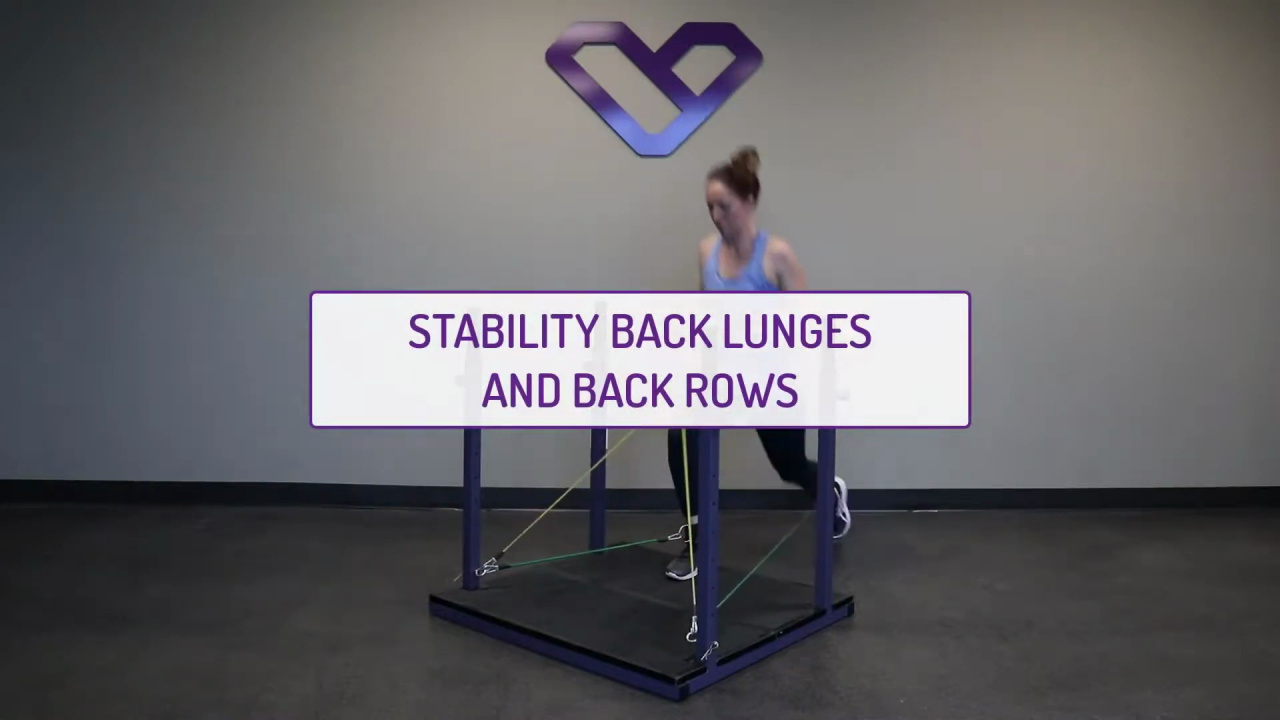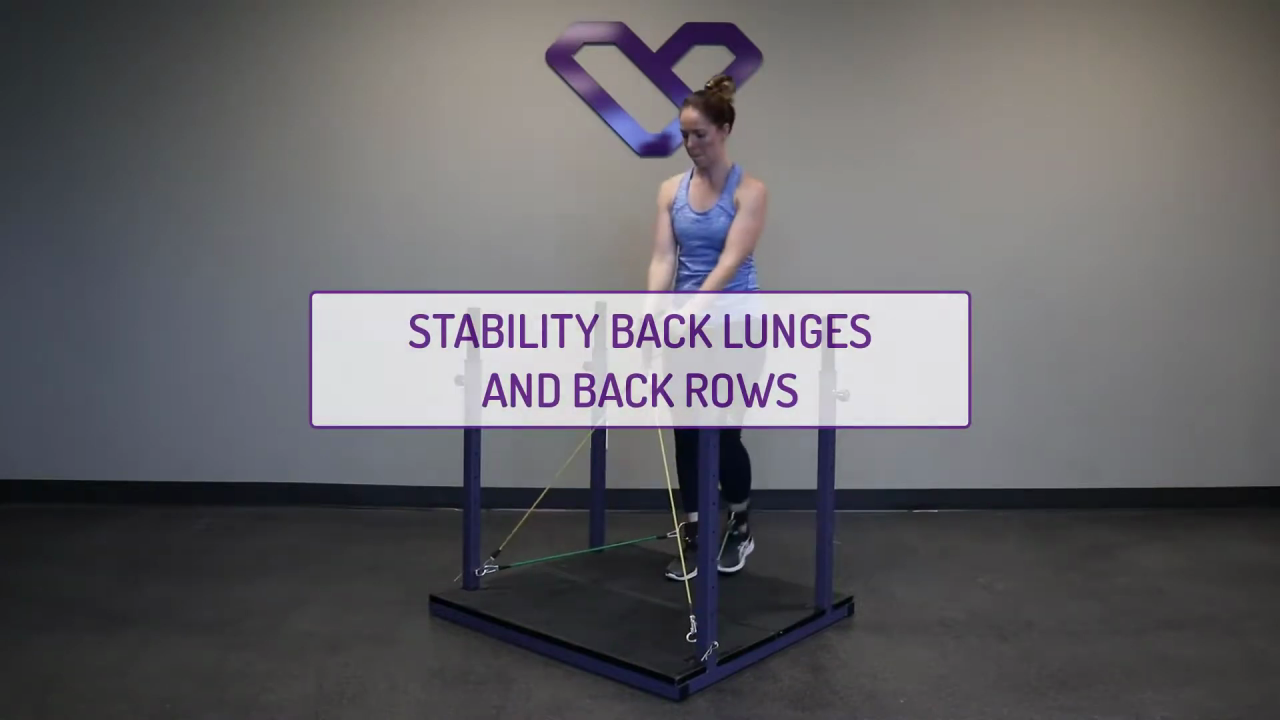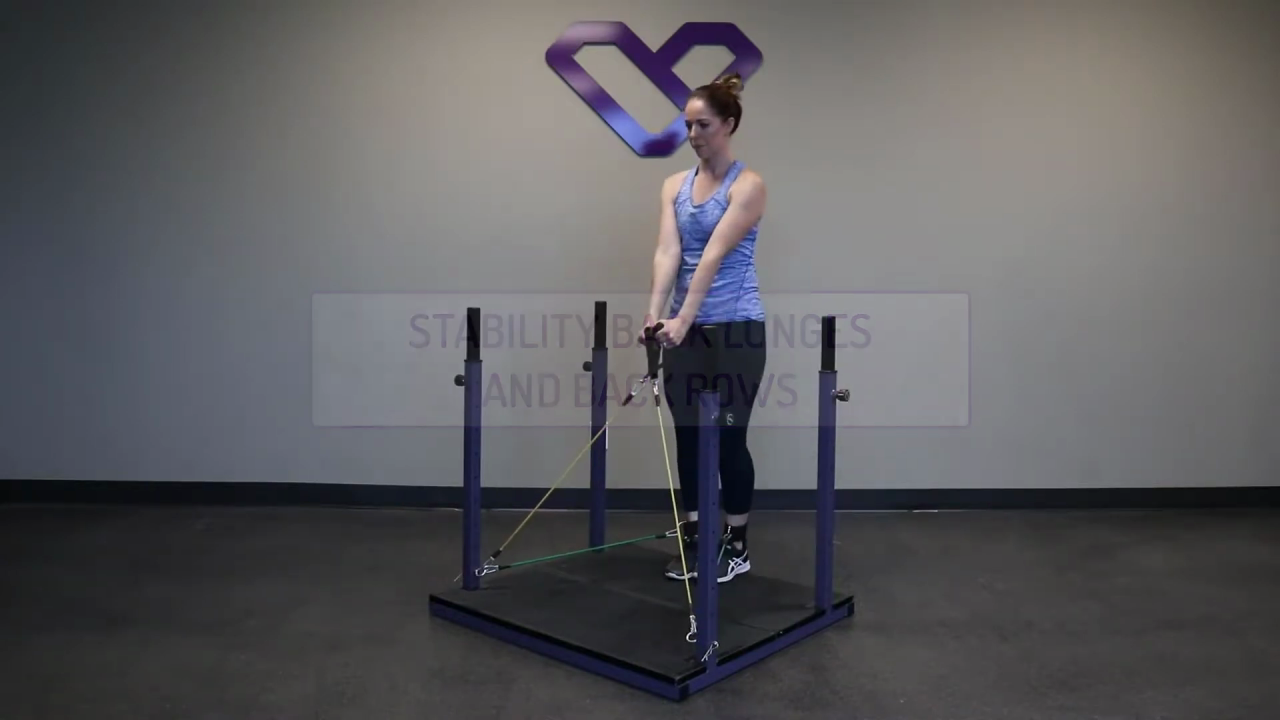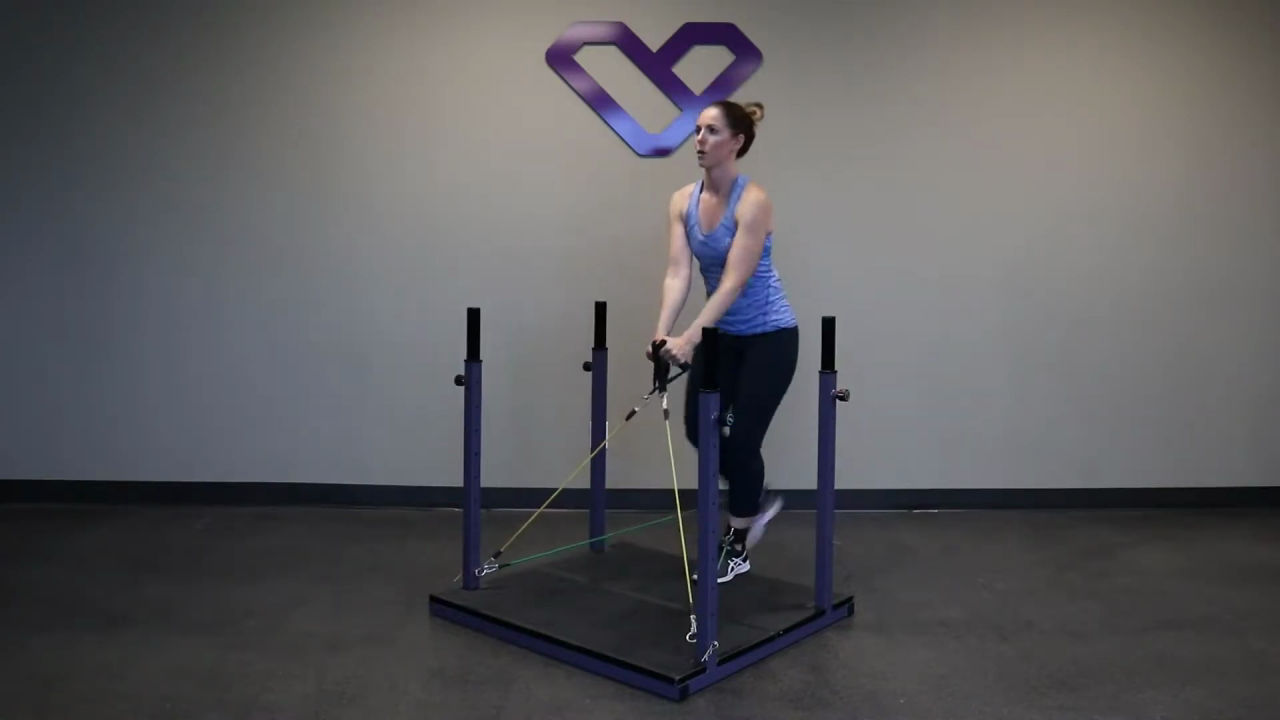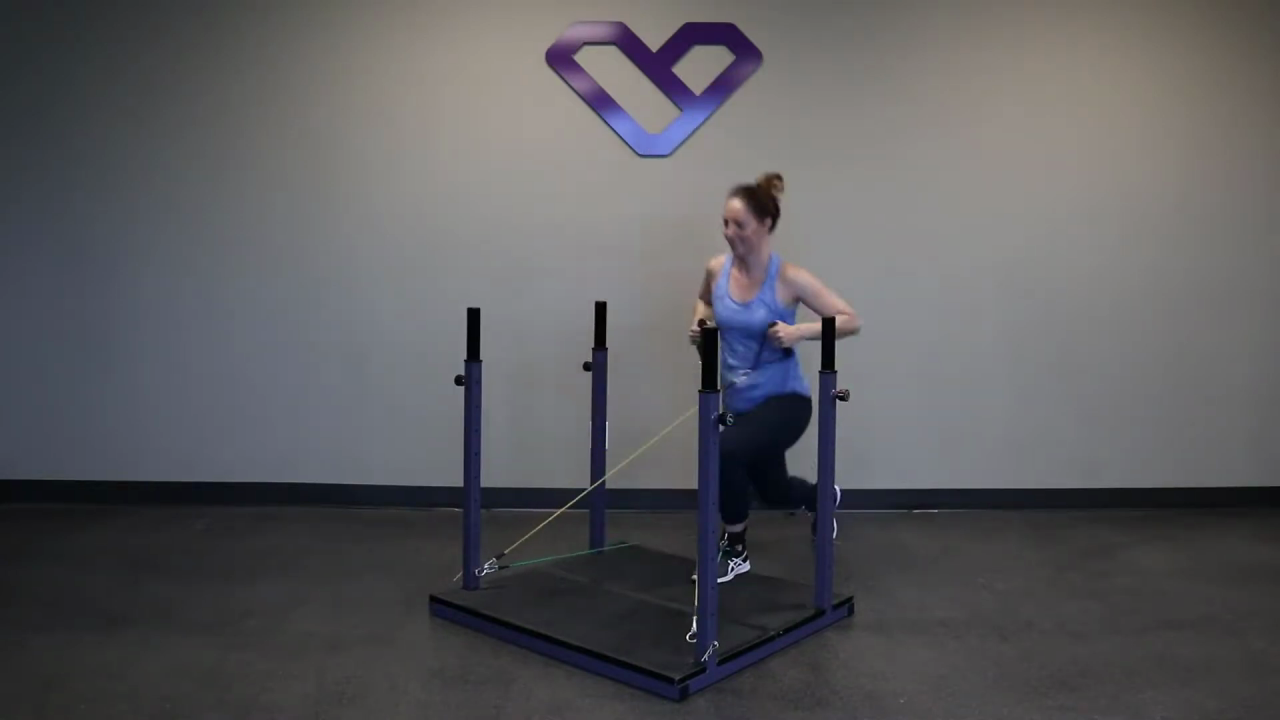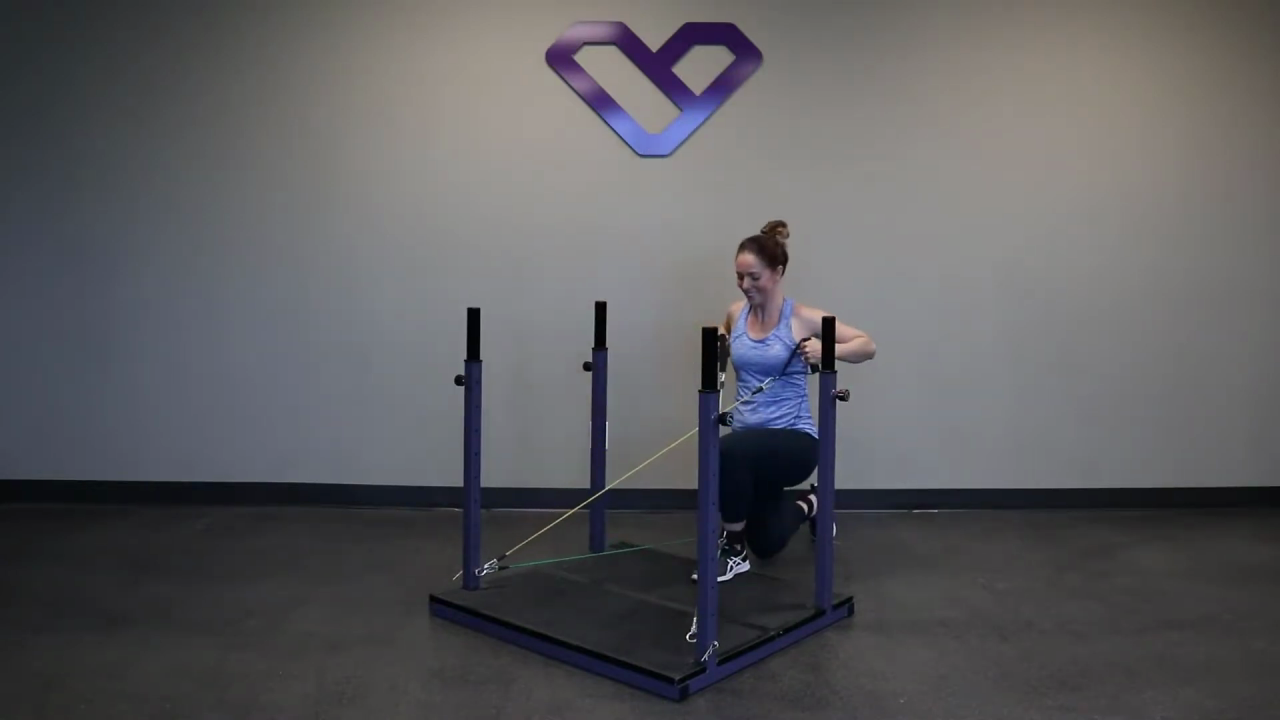
dt=0.5s
person 1, frame 1
left shoulder: (778, 255)
right shoulder: (708, 251)
left knee: (789, 465)
right knee: (681, 433)
left ankle: (833, 492)
right ankle: (697, 540)
person 1, frame 2
left shoulder: (749, 190)
right shoulder: (671, 190)
left elbow: (731, 263)
right elbow: (663, 259)
left knee: (722, 434)
right knee: (686, 434)
left ankle: (740, 528)
right ankle: (692, 537)
person 1, frame 3
left shoulder: (748, 185)
right shoulder: (675, 185)
left elbow: (714, 255)
right elbow: (668, 252)
left wrist: (684, 319)
right wrist: (655, 314)
left hip: (735, 326)
right hip: (686, 326)
left knee: (728, 438)
right knee: (687, 435)
left ankle: (736, 545)
right ankle: (692, 539)
person 1, frame 4
left shoulder: (753, 201)
right shoulder: (682, 200)
left elbow: (734, 283)
right elbow: (677, 273)
left wrist: (690, 337)
right wrist: (662, 330)
left hip: (768, 334)
right hip: (722, 334)
left knee: (741, 440)
right knee: (699, 428)
left ankle: (736, 546)
right ankle: (756, 502)
person 1, frame 5
left shoulder: (789, 278)
right shoulder: (716, 269)
left elbow: (851, 320)
right elbow: (704, 300)
left wrist: (803, 331)
right wrist: (699, 322)
left hip: (784, 400)
right hip: (741, 402)
left knee: (726, 454)
right knee: (772, 490)
left ankle: (734, 552)
right ankle: (821, 497)
person 1, frame 6
left shoulder: (803, 317)
right shoulder: (736, 313)
left elbow: (867, 346)
left wrist: (827, 350)
left hip: (794, 440)
right hip: (753, 443)
left knee: (729, 451)
right knee: (766, 544)
left ankle: (732, 550)
right ankle: (810, 504)
